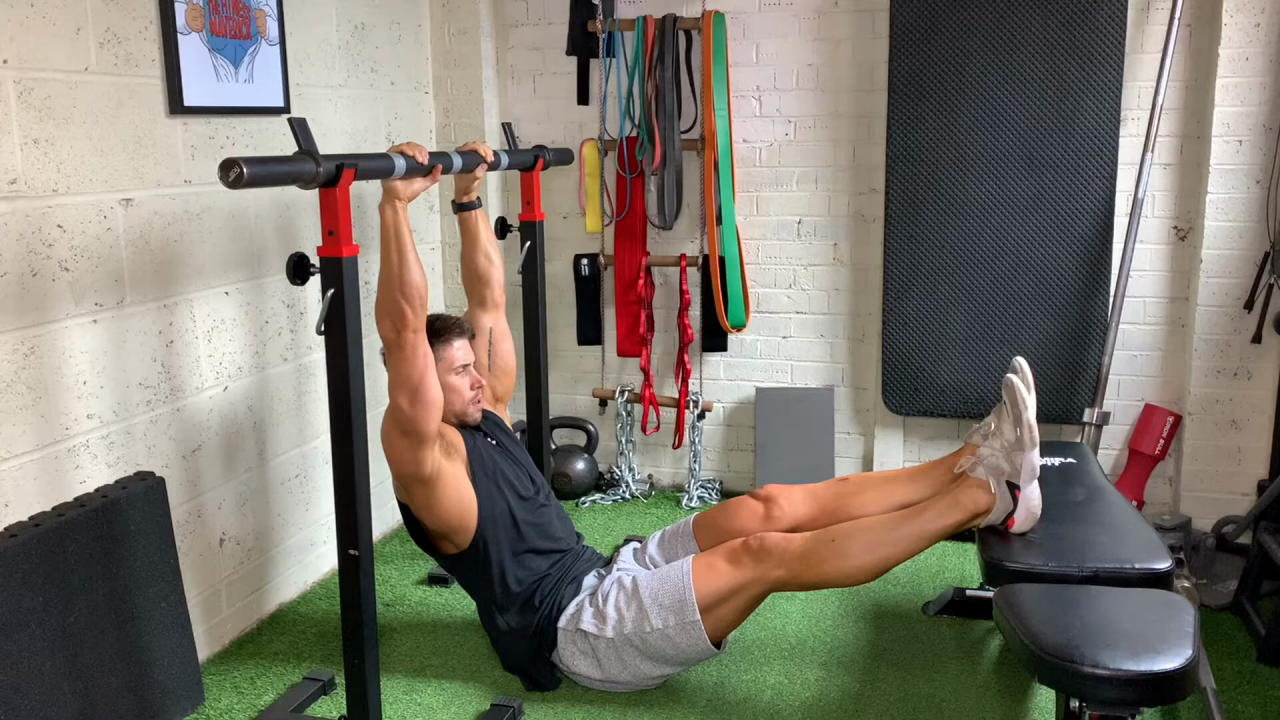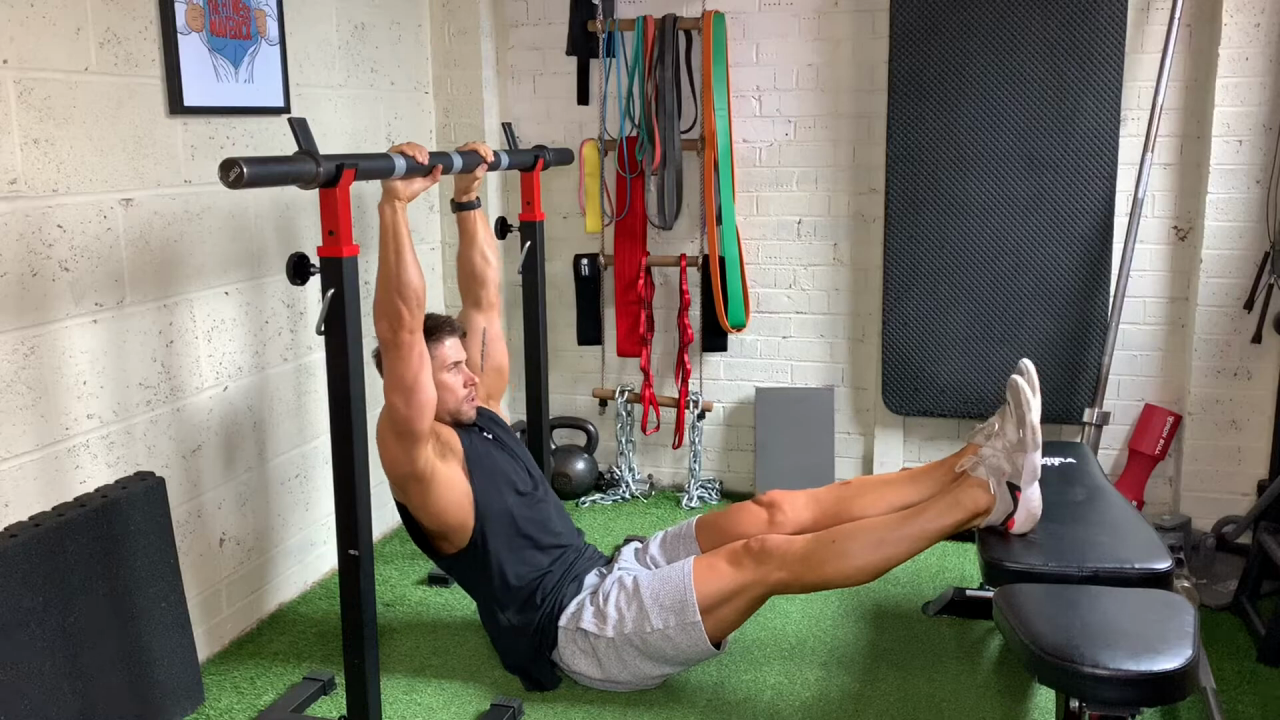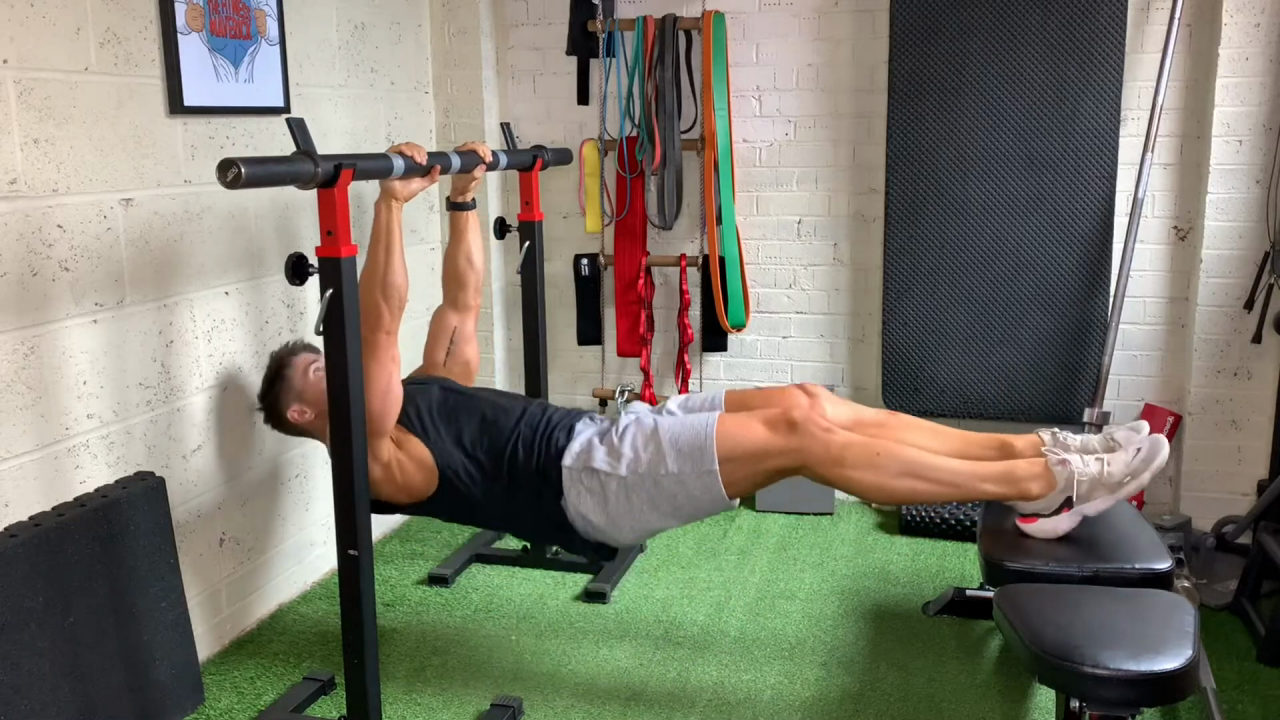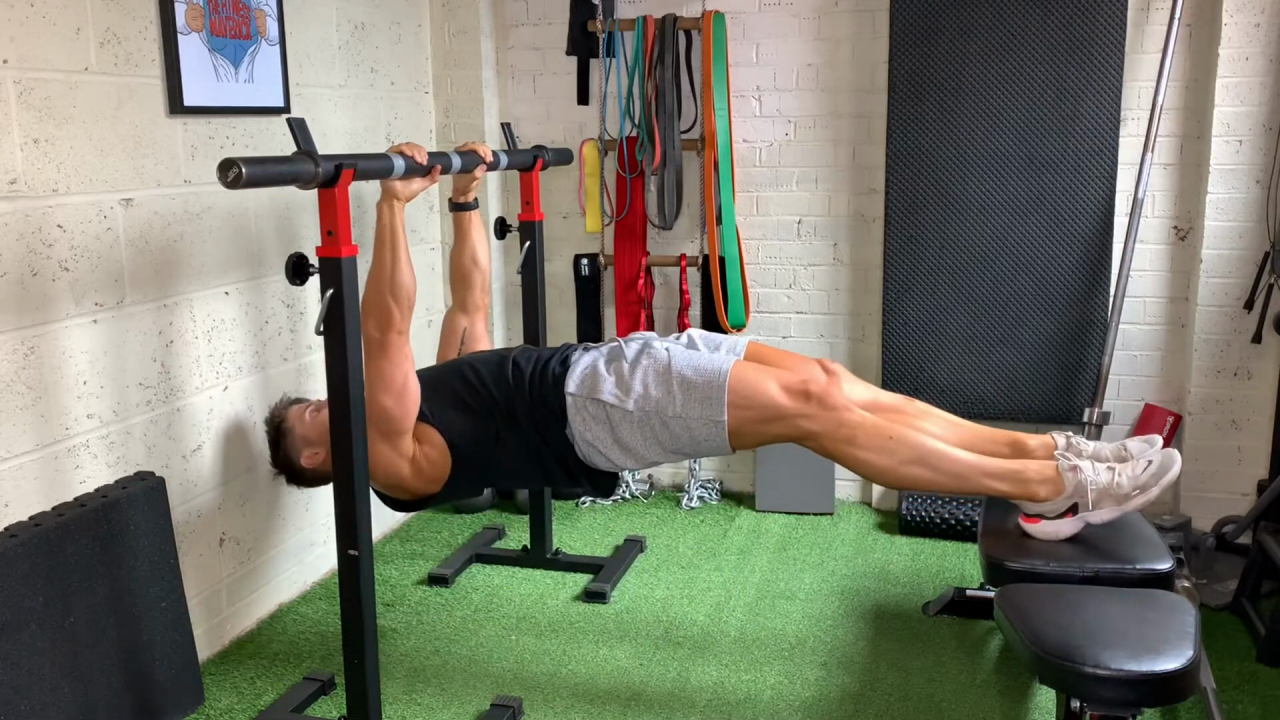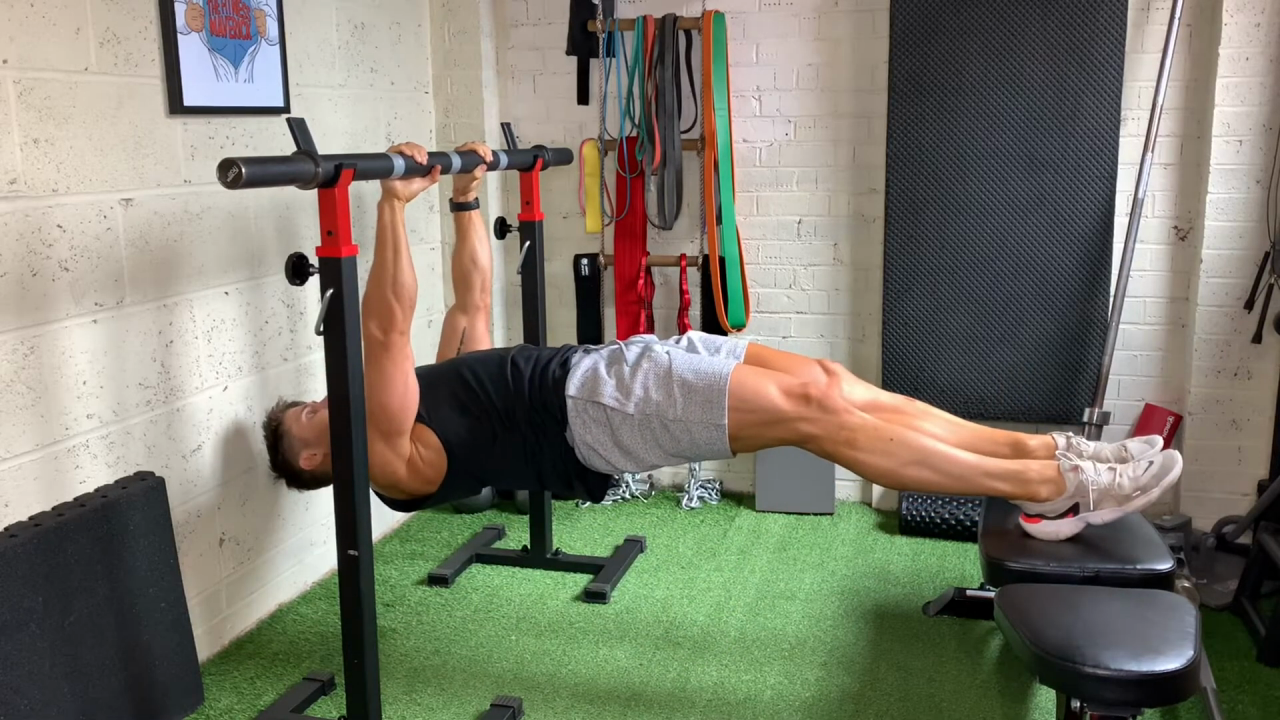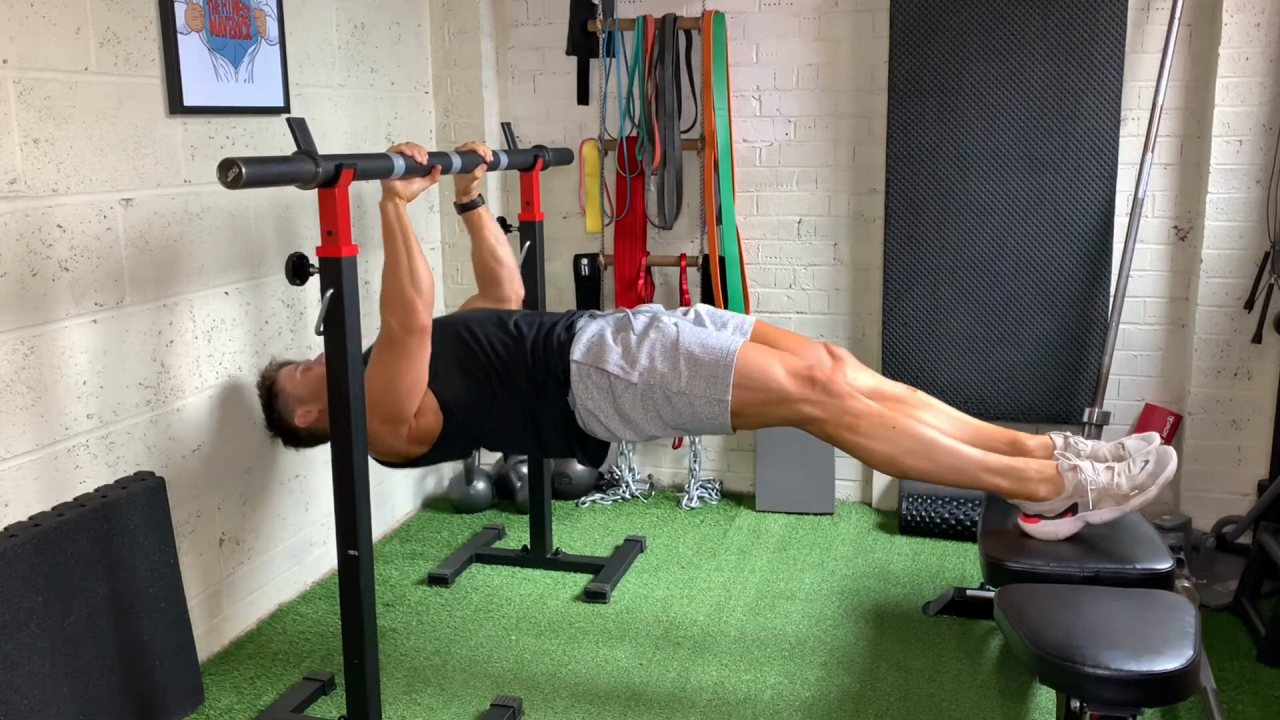
dt=0.7s
person 1, frame 1
left shoulder: (483, 415)
right shoulder: (424, 455)
left elbow: (488, 308)
right elbow: (403, 334)
left wrist: (469, 199)
right wrist: (395, 205)
left hip: (604, 581)
right hip: (577, 629)
left knee: (769, 507)
right knee: (764, 553)
left ankle: (971, 464)
right ankle: (989, 495)
person 1, frame 2
left shoulder: (477, 413)
right shoulder: (419, 457)
left elbow: (482, 308)
right elbow: (399, 332)
left wrist: (468, 199)
right wrist: (394, 204)
left hip: (602, 581)
right hip: (579, 629)
left knee: (773, 512)
right knee: (766, 556)
left ankle: (976, 463)
right ankle: (990, 493)
person 1, frame 3
left shoulder: (423, 396)
right shoulder: (375, 458)
left elbow: (460, 306)
right elbow: (380, 326)
left wrist: (464, 199)
right wrist: (389, 204)
left hip: (606, 441)
right hip: (592, 471)
left knee: (812, 408)
right knee: (797, 432)
left ankle: (1033, 452)
right ankle: (1046, 487)
person 1, frame 4
left shoulder: (435, 400)
right shoulder: (394, 458)
left elbow: (469, 306)
right elbow: (384, 330)
left wrist: (465, 199)
right wrist: (392, 205)
left hip: (609, 368)
right hip: (598, 401)
left knee: (827, 383)
right knee: (811, 407)
left ankle: (1043, 452)
right ankle: (1055, 489)
person 1, frame 5
left shoulder: (435, 393)
right shoulder: (391, 456)
left elbow: (471, 304)
right elbow: (385, 327)
left wrist: (466, 200)
right wrist: (392, 204)
left hip: (611, 368)
right hip: (597, 407)
left knee: (827, 383)
right knee: (811, 410)
left ankle: (1044, 453)
right ankle: (1057, 488)
person 1, frame 6
left shoulder: (417, 370)
right shoulder: (386, 423)
left elbow: (504, 291)
right elbow: (407, 321)
left wrist: (471, 199)
right wrist: (395, 206)
left hip: (609, 337)
right hip: (595, 374)
left knee: (830, 369)
right knee: (816, 392)
left ankle: (1040, 450)
right ankle: (1050, 487)
